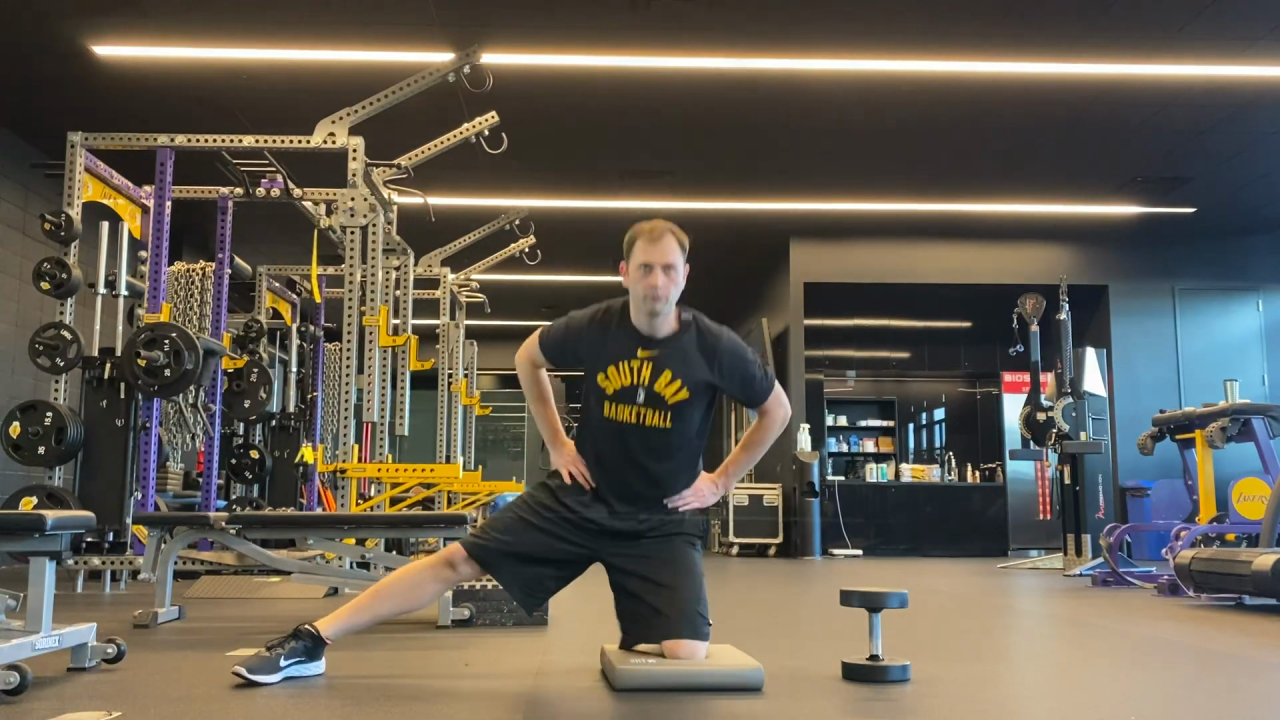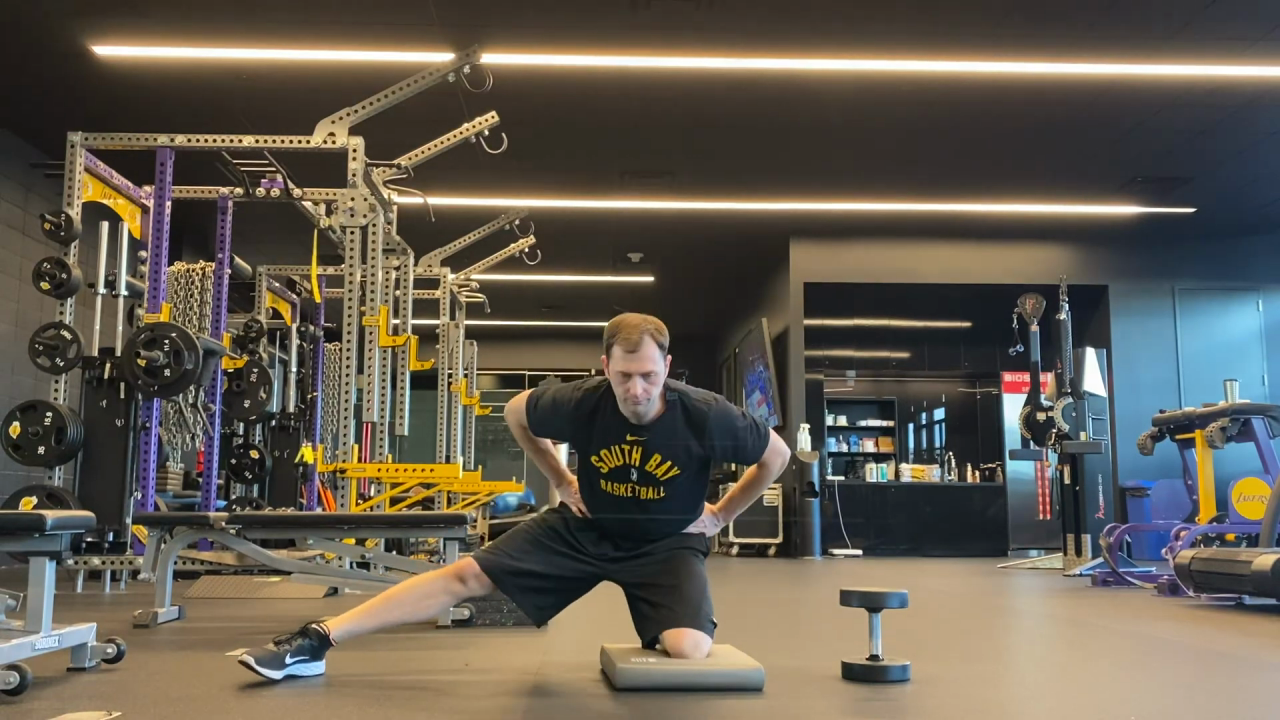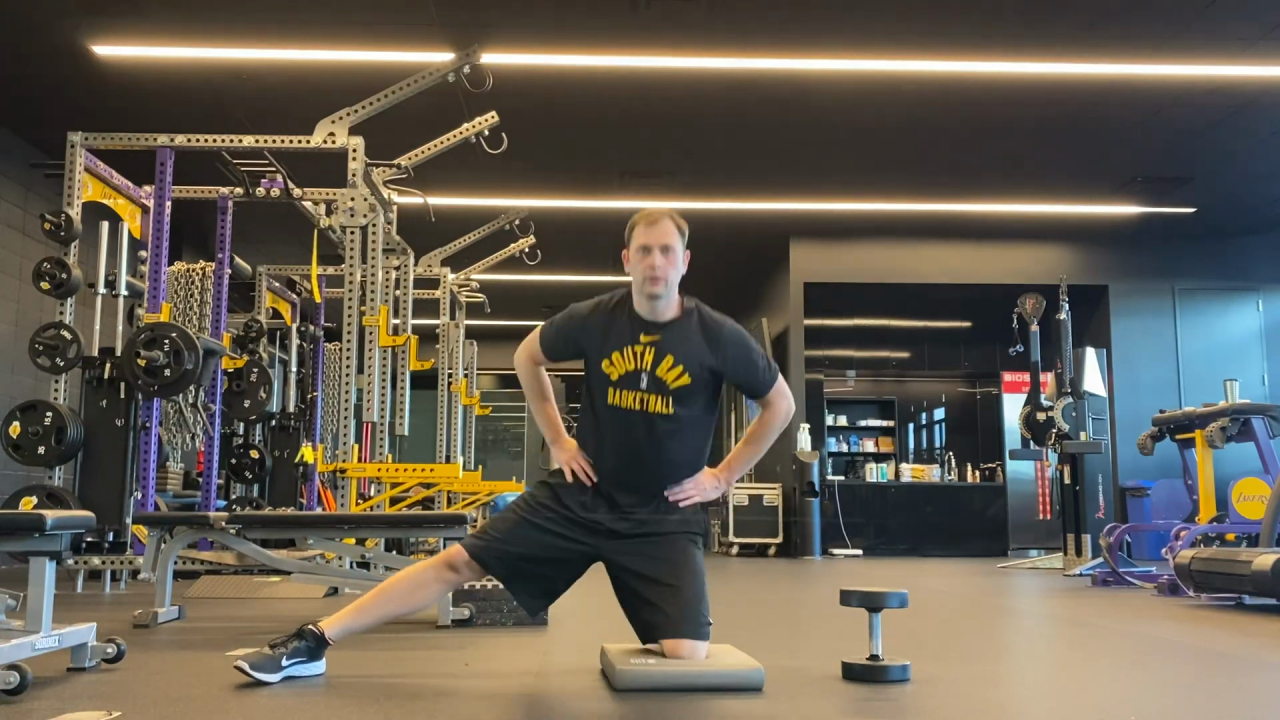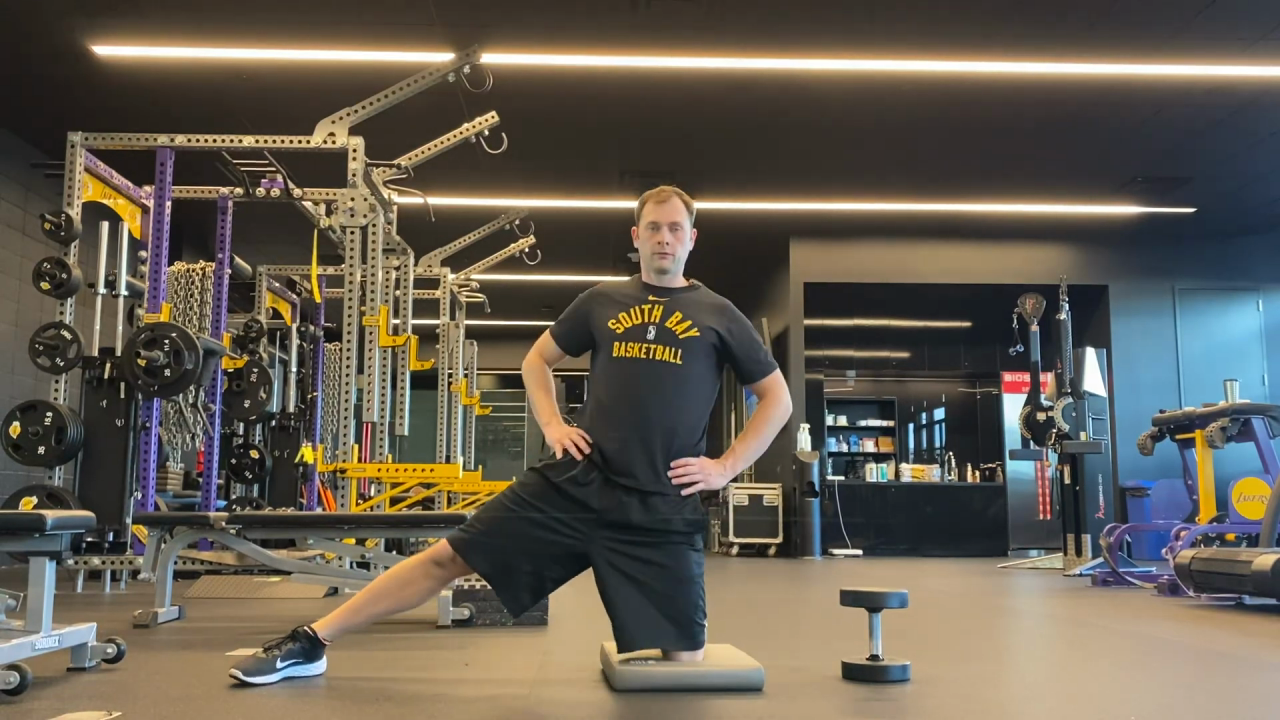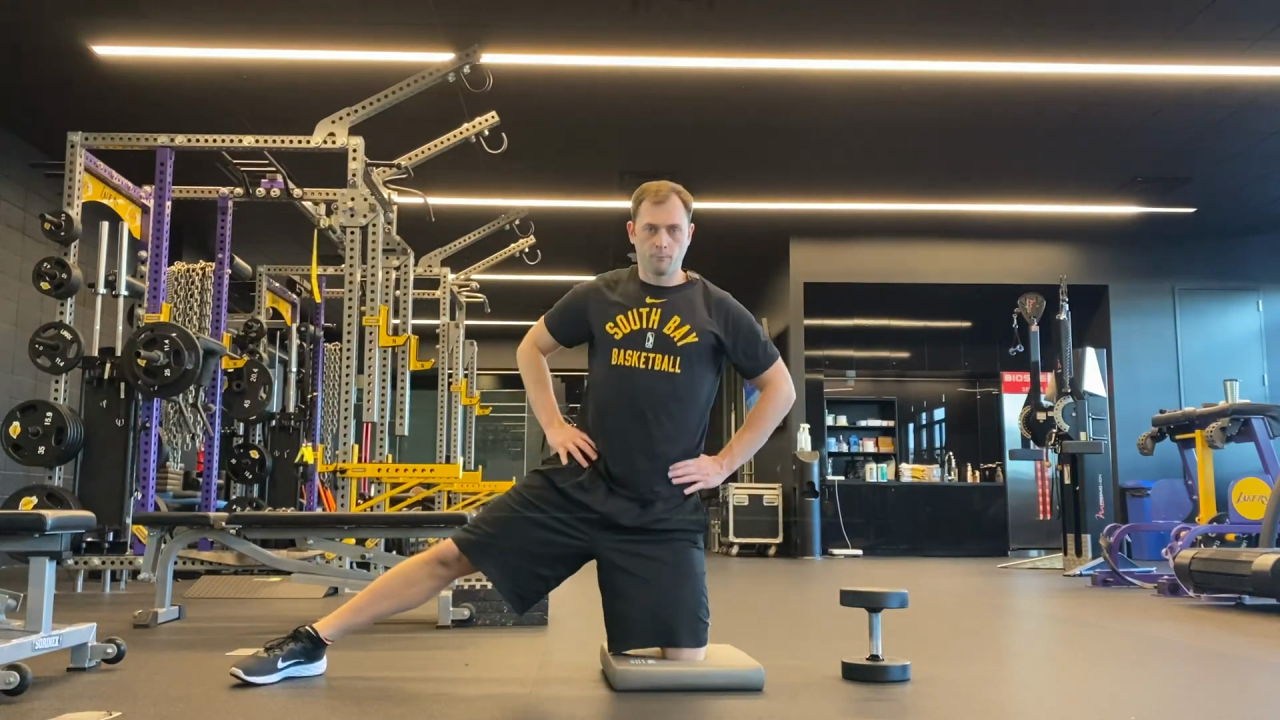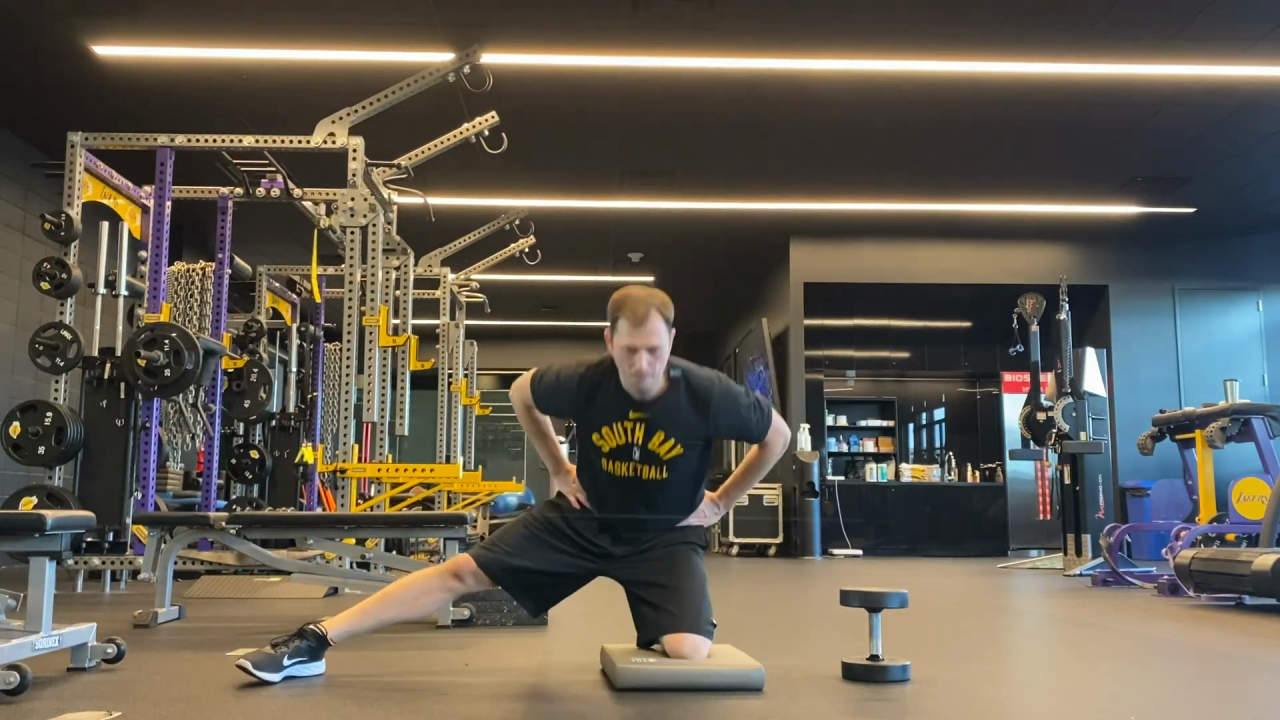
dt=0.4s
person 1, frame 1
left shoulder: (714, 346)
right shoulder: (592, 327)
left elbow: (777, 411)
right elbow: (528, 359)
left wrist: (721, 481)
right wrist: (557, 444)
left hip: (661, 517)
right hip: (581, 497)
left knee: (686, 657)
right knee: (457, 561)
left ankle: (672, 621)
right ankle: (312, 641)
person 1, frame 2
left shoulder: (704, 415)
right shoulder: (579, 405)
left elbow: (776, 456)
right elbow: (515, 413)
left wrist: (719, 515)
right wrist: (562, 482)
left hip: (667, 543)
right hip: (583, 529)
left knee: (690, 652)
right knee: (464, 576)
right ankle: (315, 640)
person 1, frame 3
left shoulder: (717, 336)
right shoulder: (592, 320)
left elbow: (781, 403)
right elbow: (527, 357)
left wrist: (722, 477)
right wrist: (559, 441)
left hip: (664, 515)
right hip: (580, 494)
left knee: (687, 655)
right knee: (458, 562)
right ankle: (313, 641)
person 1, frame 4
left shoulder: (718, 315)
right shoulder: (604, 300)
left elbow: (778, 399)
right elbow: (537, 359)
left wrist: (727, 467)
right wrist: (551, 424)
left hip: (662, 504)
right hip: (576, 479)
left knee: (683, 658)
right knee: (447, 559)
right ankle: (309, 643)
person 1, frame 5
left shoulder: (718, 310)
right shoulder: (600, 294)
left elbow: (780, 388)
right elbow: (531, 348)
left wrist: (725, 462)
right wrist: (554, 426)
left hip: (662, 506)
right hip: (579, 483)
left knee: (685, 658)
right knee: (451, 558)
right ankle: (310, 643)
person 1, frame 6
left shoulder: (708, 395)
right shoulder: (582, 382)
left elbow: (777, 436)
right elbow: (521, 394)
left wrist: (720, 502)
right wrist: (560, 471)
left hip: (666, 536)
right hip: (585, 520)
left knee: (689, 655)
right knee: (461, 572)
right ankle: (314, 641)
